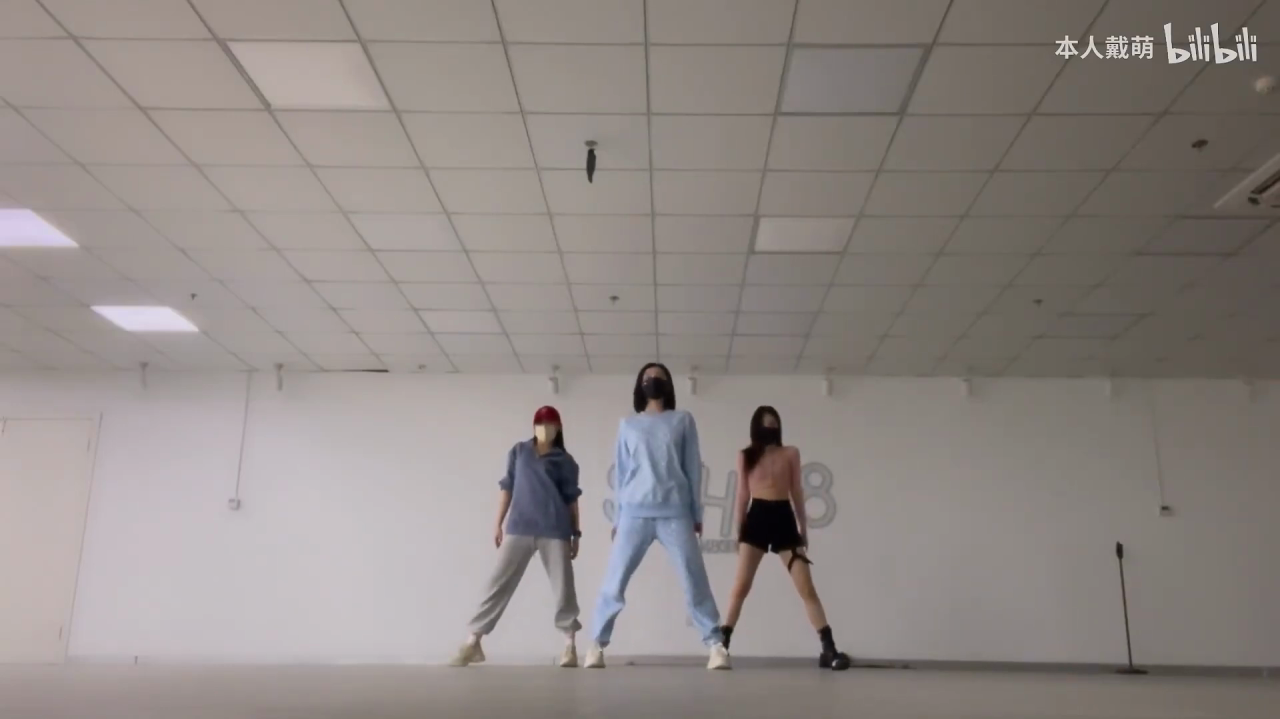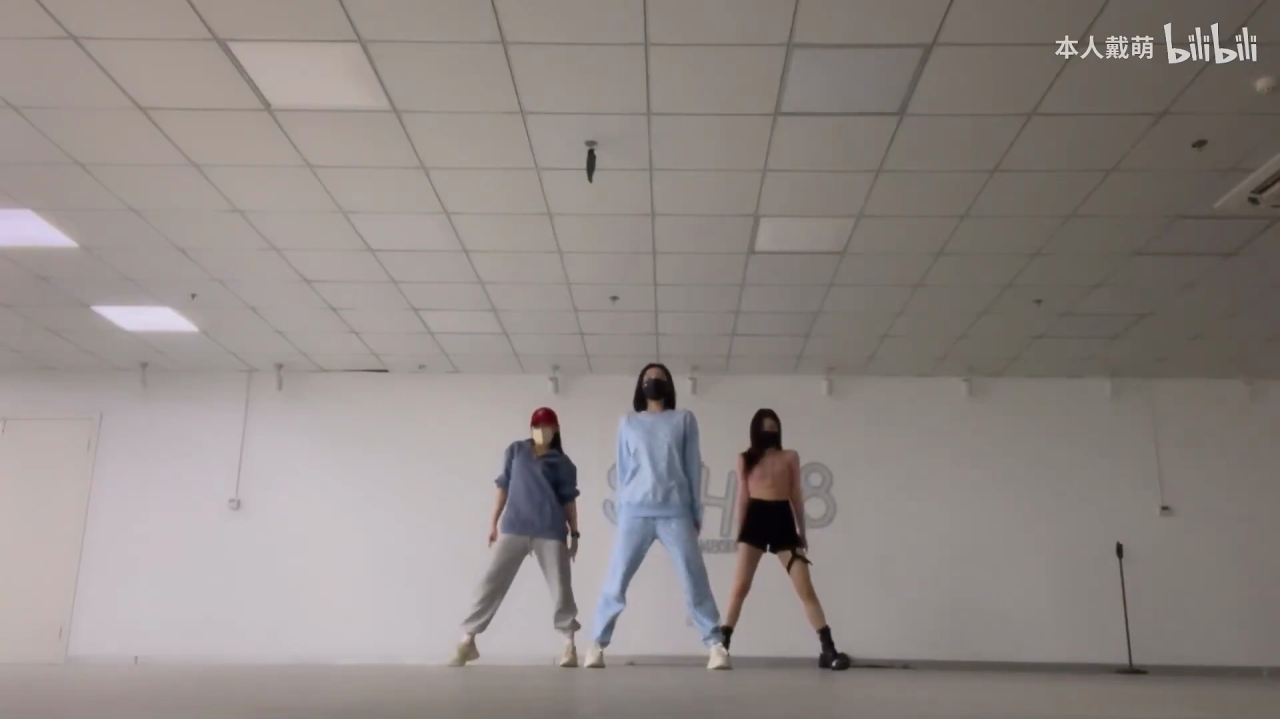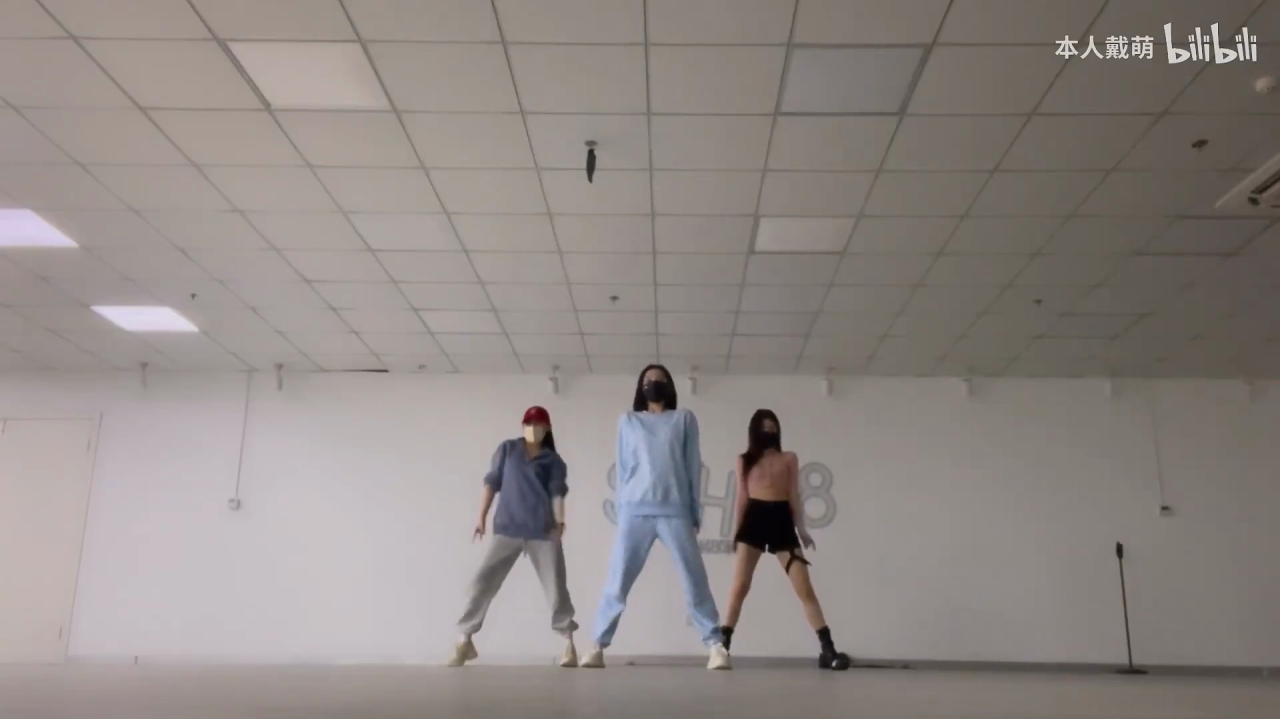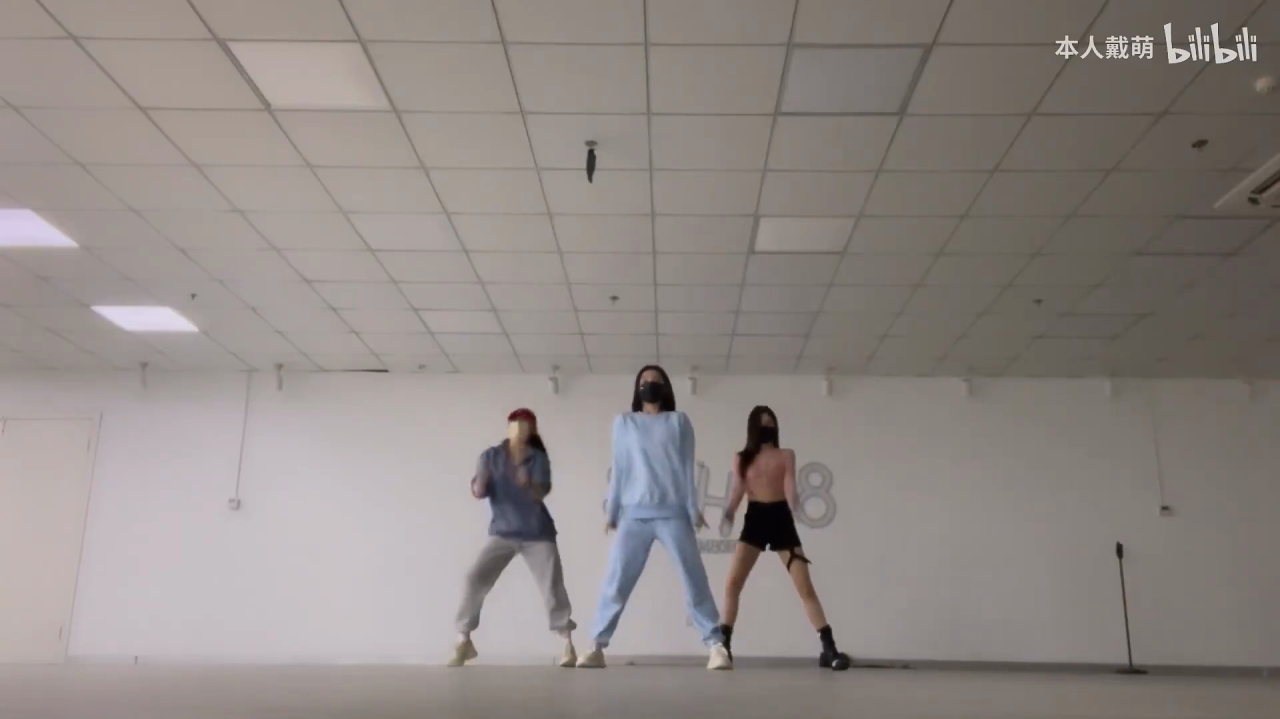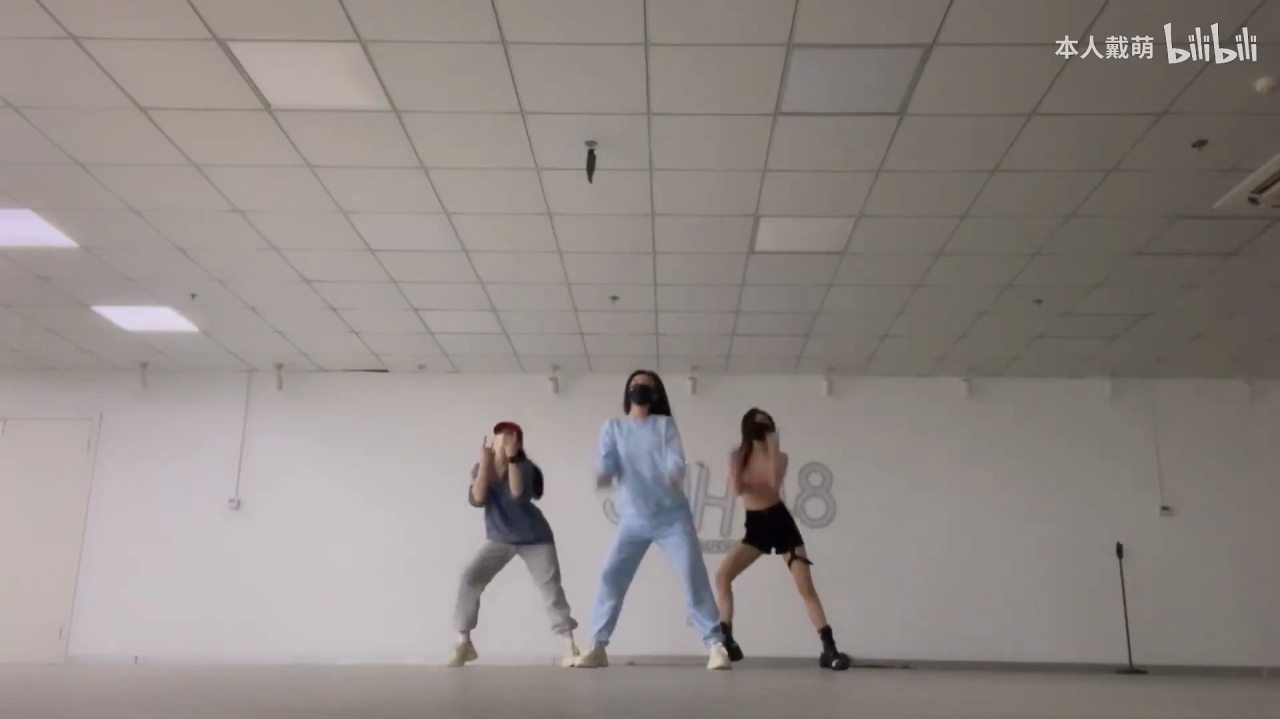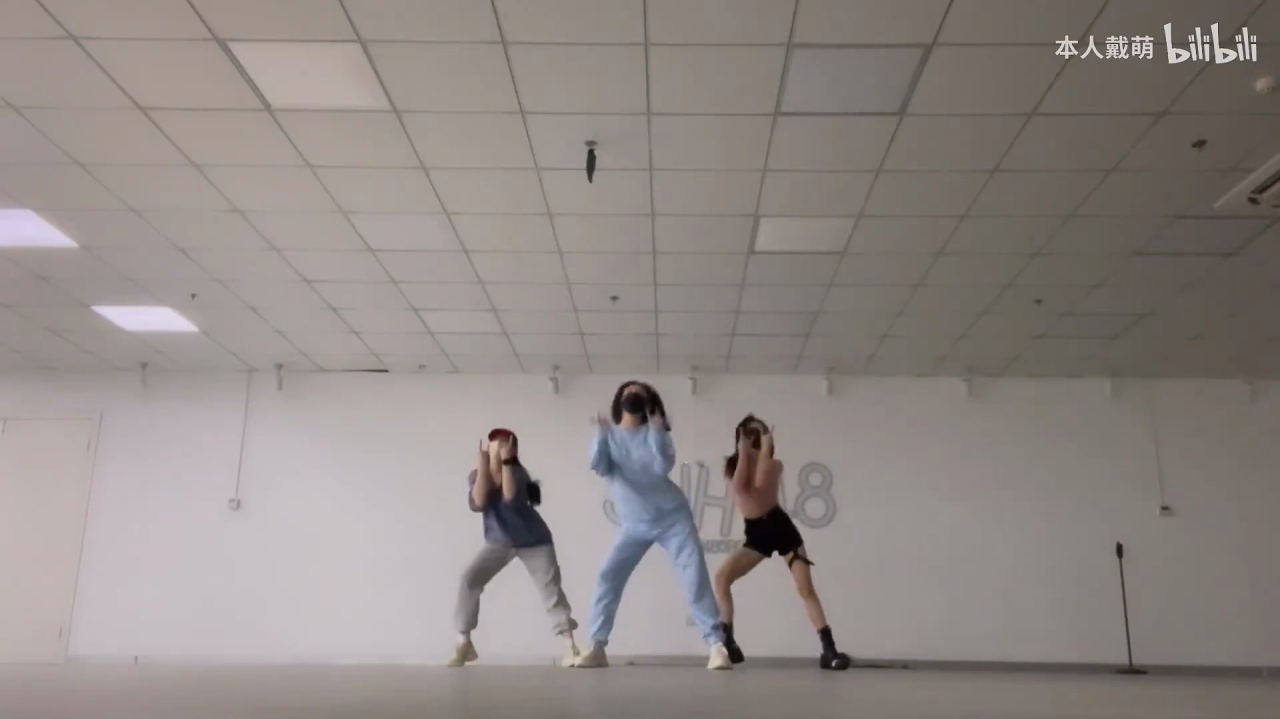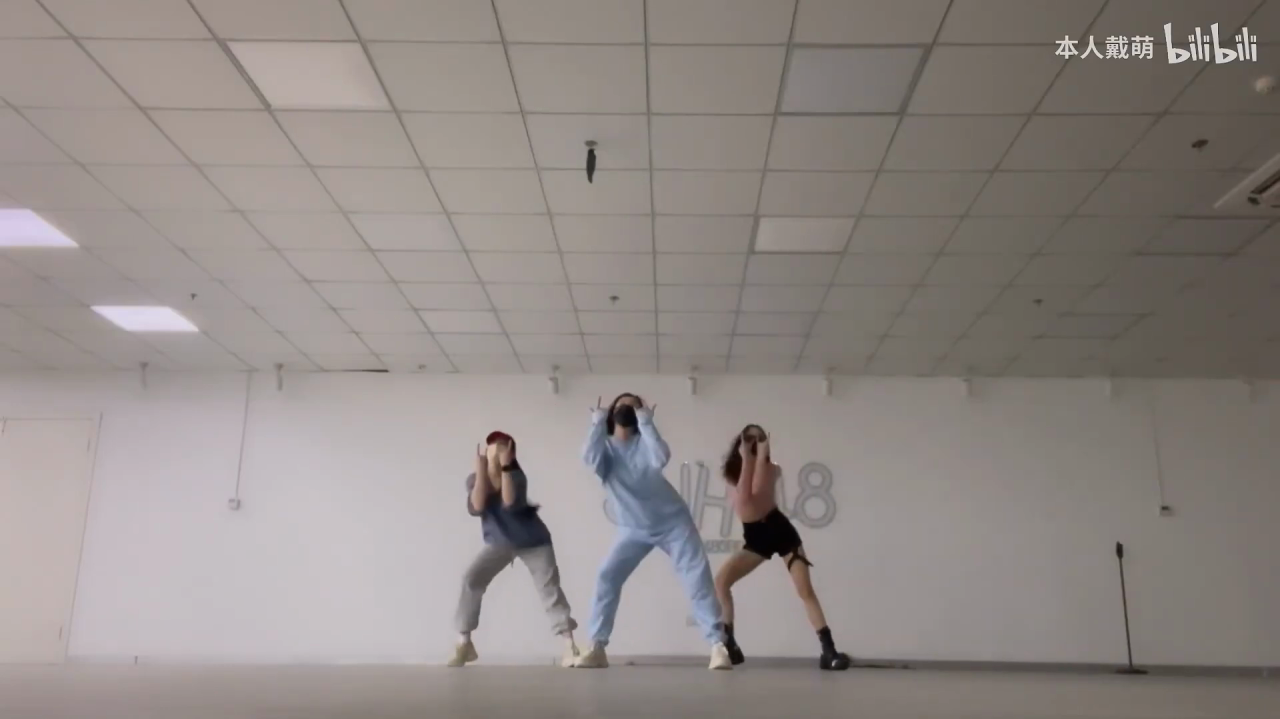
dt=0.1s
person 1, frame 1
left shoulder: (683, 421)
right shoulder: (628, 424)
left elbow: (693, 468)
right elbow: (621, 472)
left wrist: (697, 513)
right wrist: (618, 516)
left hip: (675, 513)
right hip: (635, 513)
left knee: (694, 578)
right knee: (614, 579)
left ankle: (716, 644)
right ankle: (598, 645)
person 1, frame 2
left shoulder: (684, 420)
right shoulder: (628, 423)
left elbow: (693, 467)
right elbow: (623, 470)
left wrist: (696, 512)
right wrist: (621, 513)
left hip: (675, 512)
right hip: (635, 513)
left knee: (694, 579)
right knee: (616, 579)
left ankle: (716, 645)
right ankle: (598, 645)
person 1, frame 3
left shoulder: (684, 419)
right shoulder: (627, 421)
left elbow: (693, 466)
right elbow: (623, 470)
left wrist: (695, 512)
right wrist: (621, 512)
left hip: (674, 512)
right hip: (635, 512)
left knee: (694, 578)
right knee: (618, 579)
left ankle: (716, 645)
right ankle: (598, 646)
person 1, frame 4
left shoulder: (678, 421)
right shoulder: (624, 422)
left elbow: (687, 466)
right elbow: (619, 469)
left wrist: (693, 508)
right wrist: (612, 510)
left hip: (673, 514)
right hip: (634, 516)
left knee: (694, 579)
right knee: (617, 579)
left ankle: (716, 645)
right ankle: (598, 645)
person 1, frame 5
left shoulder: (665, 424)
right shoulder: (612, 427)
left elbow: (677, 460)
right elbow: (605, 462)
left wrist: (676, 472)
right wrist: (604, 474)
left hip: (673, 517)
right hip: (633, 519)
left knee: (694, 578)
right knee: (611, 575)
left ankle: (716, 644)
right ankle: (598, 645)
person 1, frame 6
left shoulder: (652, 433)
right shoulder: (608, 435)
left elbow: (664, 466)
right elbow: (597, 464)
left wrist: (658, 432)
right wrist: (601, 431)
left hip: (674, 518)
right hip: (634, 524)
left knee: (696, 579)
right knee: (608, 576)
left ankle: (717, 645)
right ankle: (597, 645)
person 1, frame 7
left shoulder: (645, 441)
right shoulder: (603, 444)
left elbow: (660, 459)
right elbow: (591, 460)
left wrist: (644, 418)
right wrist: (597, 422)
left hip: (673, 522)
right hip: (634, 530)
left knee: (699, 580)
right knee: (607, 577)
left ankle: (718, 645)
right ankle: (597, 647)
person 2, frame 1
left shoulder: (791, 453)
right shoulder: (745, 456)
left elbow: (796, 491)
right elbow: (742, 494)
left wrist: (803, 527)
right wrist: (739, 529)
left hip: (783, 519)
right hip: (756, 519)
left knee: (806, 587)
right knee: (741, 585)
left ankle: (829, 649)
right ankle: (721, 646)
person 2, frame 2
left shoulder: (790, 457)
right shoulder: (745, 459)
left elbow: (796, 494)
right elbow: (743, 496)
left wrist: (802, 529)
right wrist: (740, 531)
left hip: (783, 520)
right hip: (756, 519)
left knee: (805, 588)
right knee: (740, 586)
left ankle: (829, 649)
right ankle: (721, 646)
person 2, frame 3
left shoulder: (789, 458)
right shoulder: (744, 460)
left elbow: (794, 495)
right elbow: (742, 497)
left wrist: (801, 529)
right wrist: (737, 531)
left hip: (781, 521)
right hip: (754, 520)
left knee: (804, 589)
right knee: (740, 586)
left ankle: (828, 649)
right ankle: (722, 646)
person 2, frame 4
left shoulder: (786, 455)
right shoulder: (743, 457)
left elbow: (790, 489)
right elbow: (737, 491)
left wrist: (794, 504)
right wrist: (730, 509)
left hip: (779, 520)
right hip: (754, 522)
left knee: (805, 587)
right knee: (733, 582)
left ankle: (829, 649)
right ankle: (723, 643)
person 2, frame 5
left shoulder: (779, 457)
right shoulder: (738, 458)
left elbow: (775, 483)
right elbow: (737, 488)
left wrist: (773, 449)
right wrist: (736, 464)
left hip: (781, 522)
right hip: (755, 527)
left knee: (806, 587)
right knee: (722, 575)
left ankle: (829, 649)
right ankle: (726, 642)
person 2, frame 6
left shoulder: (775, 464)
right shoulder: (732, 465)
left elbow: (760, 482)
right elbow: (739, 488)
left wrist: (765, 448)
right wrist: (744, 452)
left hip: (781, 528)
right hip: (756, 534)
left knee: (806, 589)
right knee: (721, 578)
left ankle: (829, 650)
right ankle: (728, 643)
person 2, frame 7
left shoulder: (772, 469)
right shoulder: (732, 470)
left elbow: (756, 488)
right elbow: (744, 495)
left wrist: (761, 455)
right wrist: (746, 458)
left hip: (780, 529)
right hip: (755, 537)
left knee: (805, 590)
right knee: (720, 580)
left ankle: (829, 651)
right ankle: (729, 645)
person 3, frame 1
left shoulder: (565, 461)
right shoulder: (518, 452)
left elbow: (572, 499)
right elbow: (507, 487)
left wrist: (576, 533)
right wrist: (498, 524)
left hip: (555, 530)
right hip: (519, 528)
left knee: (564, 585)
right knee: (500, 582)
left ankle: (569, 646)
right ankle: (472, 642)
person 3, frame 2
left shoulder: (562, 463)
right shoulder: (515, 451)
left elbow: (569, 499)
right elbow: (503, 487)
left wrist: (574, 534)
right wrist: (493, 522)
left hip: (549, 531)
right hip: (514, 528)
left knee: (560, 586)
right knee: (493, 581)
left ankle: (569, 646)
right ankle: (467, 641)
person 3, frame 3
left shoulder: (553, 461)
right shoulder: (507, 449)
left elbow: (558, 495)
right elbow: (492, 483)
left wrist: (559, 524)
right wrist: (482, 517)
left hip: (542, 532)
right hip: (507, 530)
left knee: (555, 586)
right knee: (483, 580)
left ankle: (568, 646)
right ankle: (464, 641)
person 3, frame 4
left shoulder: (538, 458)
right shoulder: (491, 455)
left elbow: (542, 491)
right elbow: (478, 492)
left wrist: (528, 482)
right wrist: (479, 484)
left hip: (538, 533)
right hip: (502, 533)
left knee: (552, 586)
right knee: (476, 578)
left ankle: (568, 646)
right ankle: (464, 641)
person 3, frame 5
left shoulder: (525, 467)
right shoulder: (481, 467)
left elbow: (517, 493)
right elbow: (476, 499)
left wrist: (510, 458)
right wrist: (485, 462)
left hip: (535, 538)
right hip: (499, 539)
left knee: (551, 587)
right knee: (470, 577)
left ankle: (570, 646)
right ankle: (464, 643)
person 3, frame 6
left shoulder: (518, 474)
right shoulder: (476, 476)
left elbow: (510, 497)
right elbow: (478, 503)
left wrist: (505, 461)
right wrist: (483, 464)
left hip: (535, 541)
right hip: (498, 542)
left knee: (551, 588)
right knee: (469, 579)
left ankle: (570, 647)
right ankle: (464, 643)
person 3, frame 7
left shoulder: (517, 477)
right shoulder: (474, 479)
left elbow: (509, 503)
right elbow: (477, 508)
left wrist: (505, 467)
right wrist: (481, 469)
left hip: (534, 542)
right hip: (498, 543)
left knee: (550, 589)
right knee: (471, 580)
left ankle: (570, 648)
right ankle: (464, 644)
